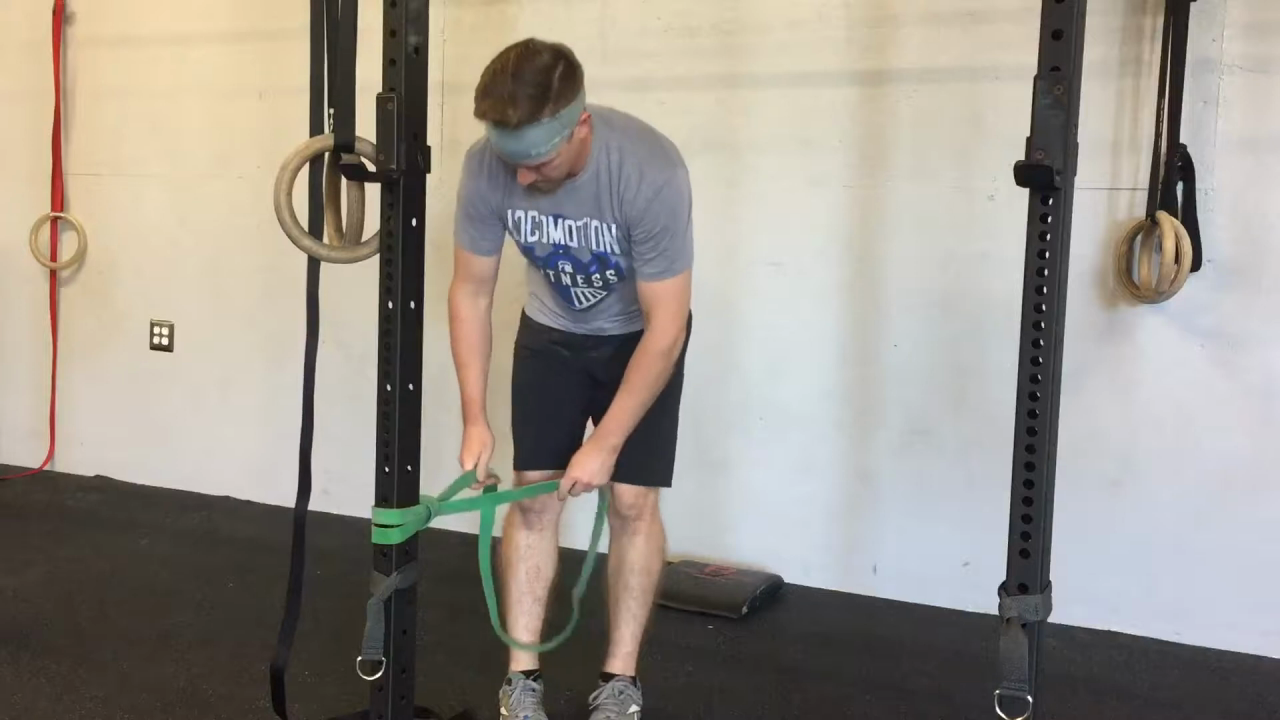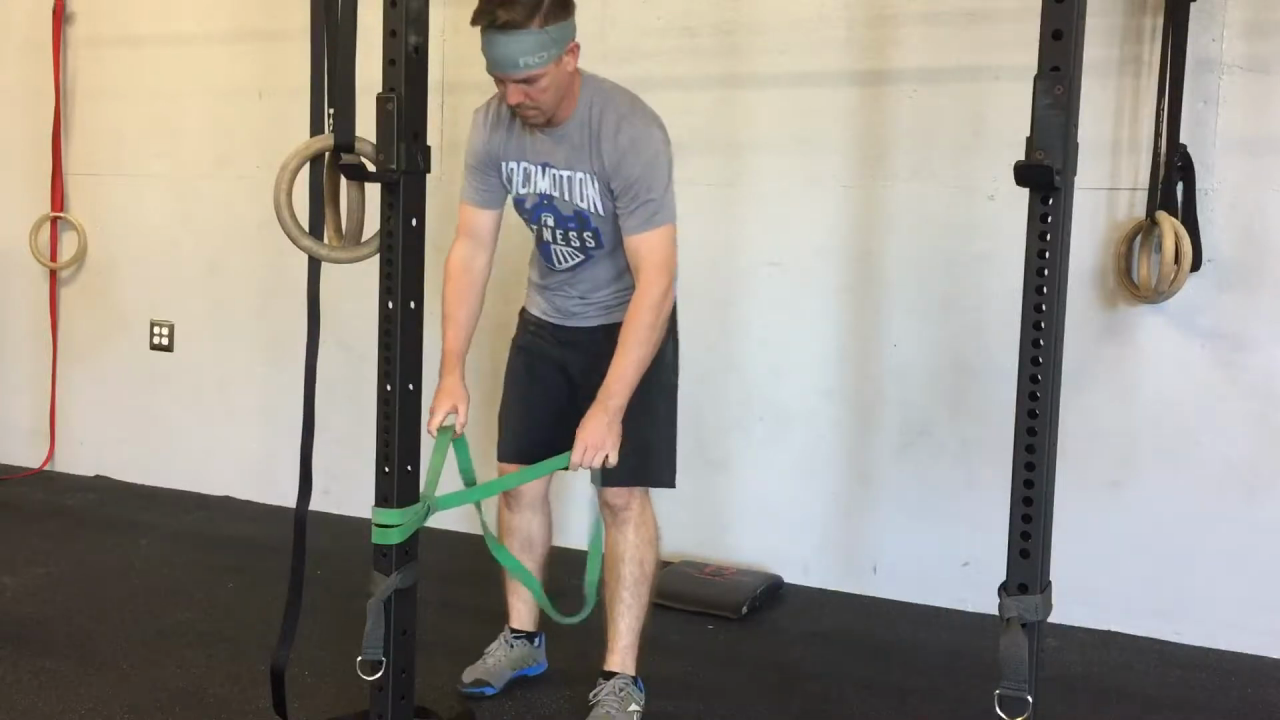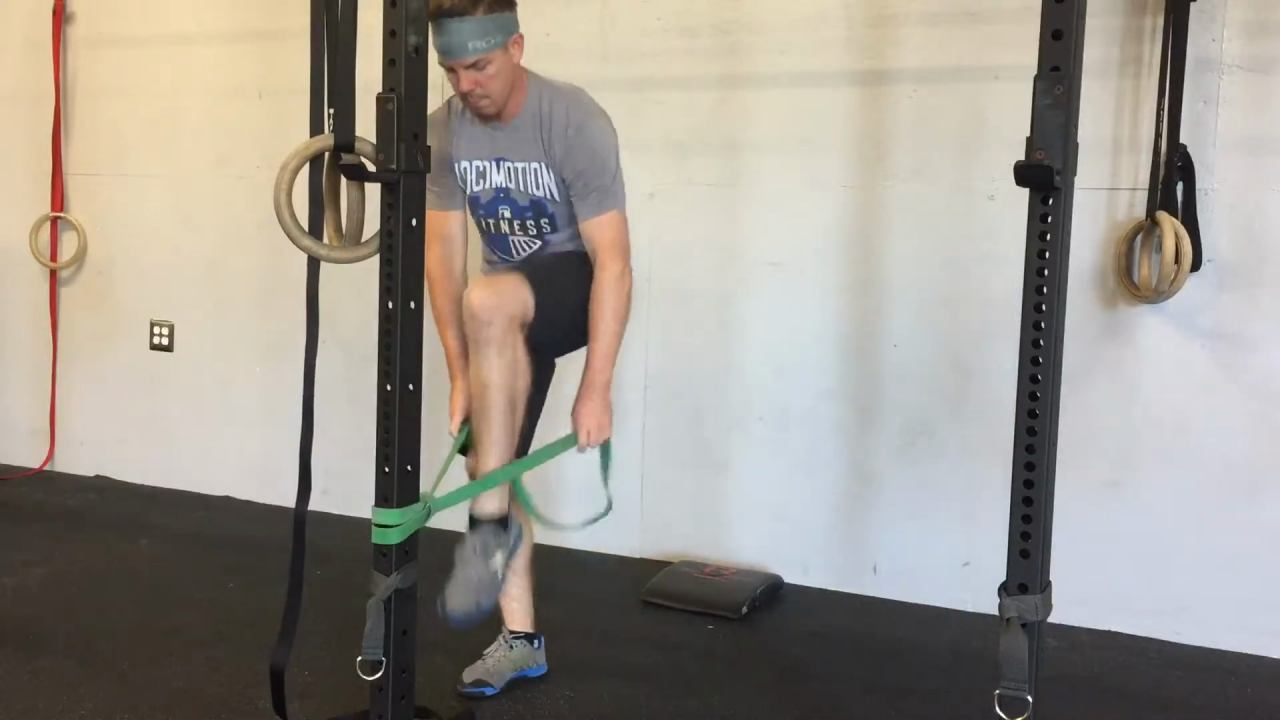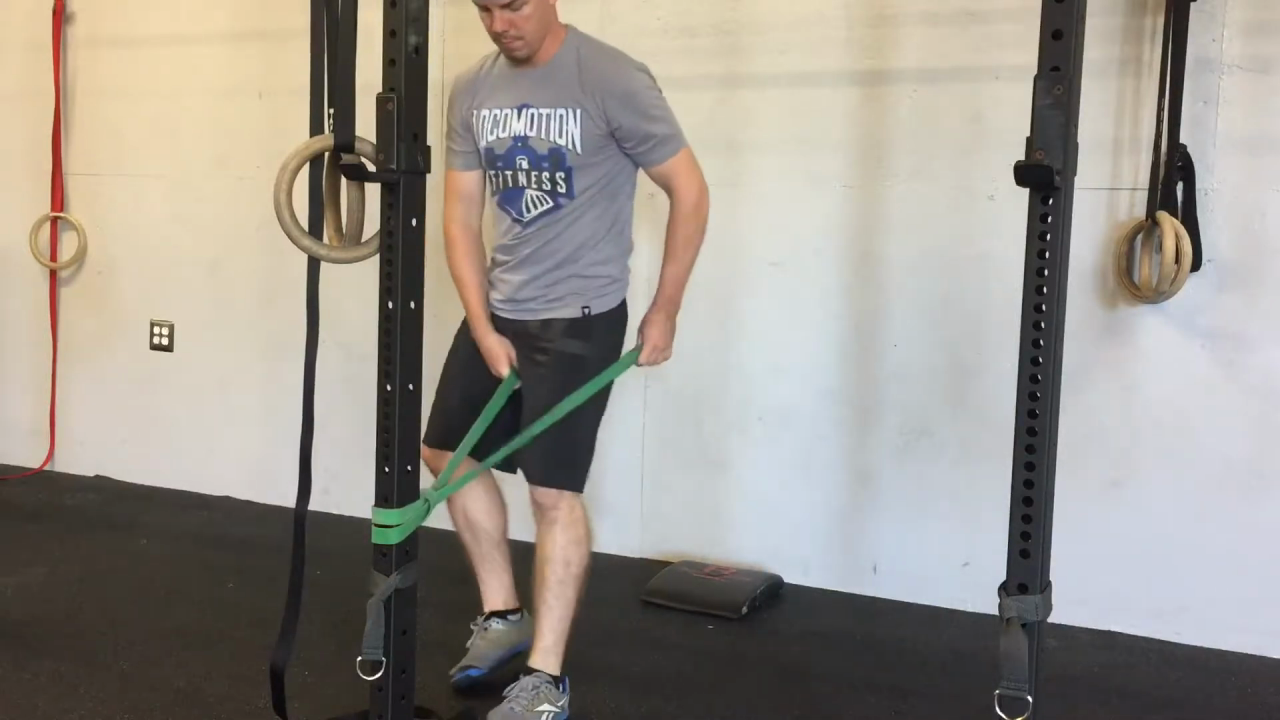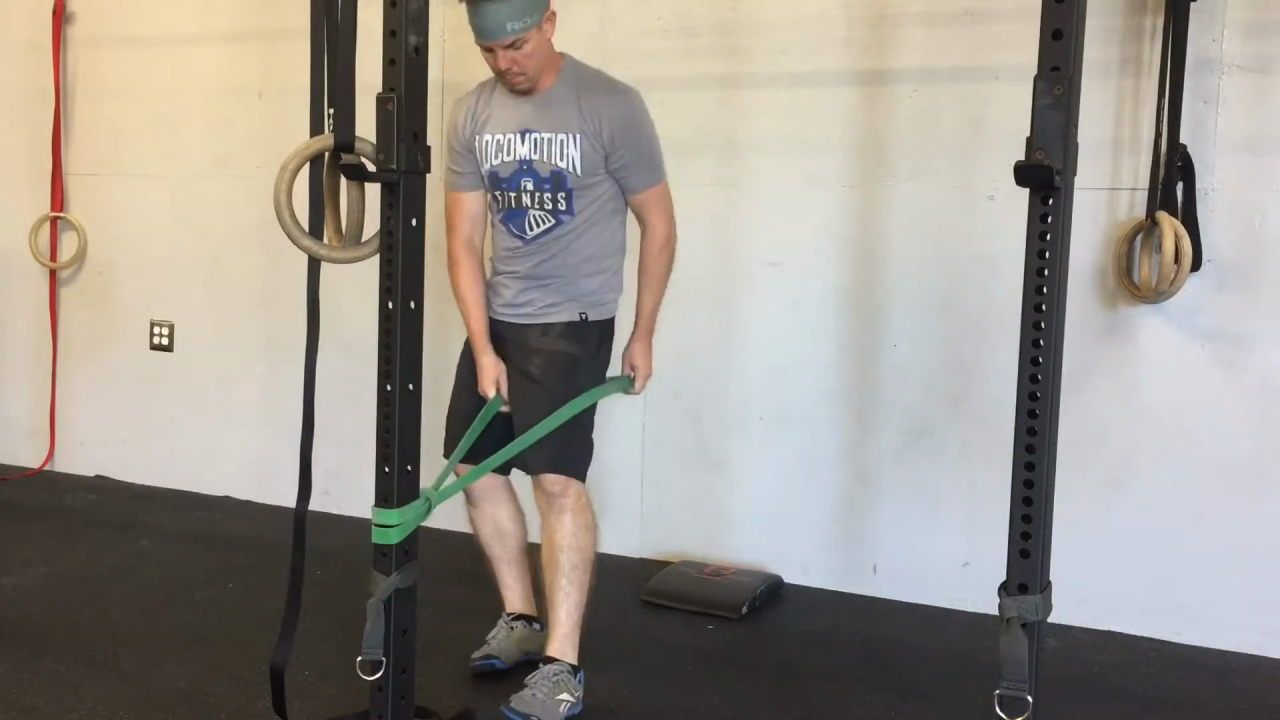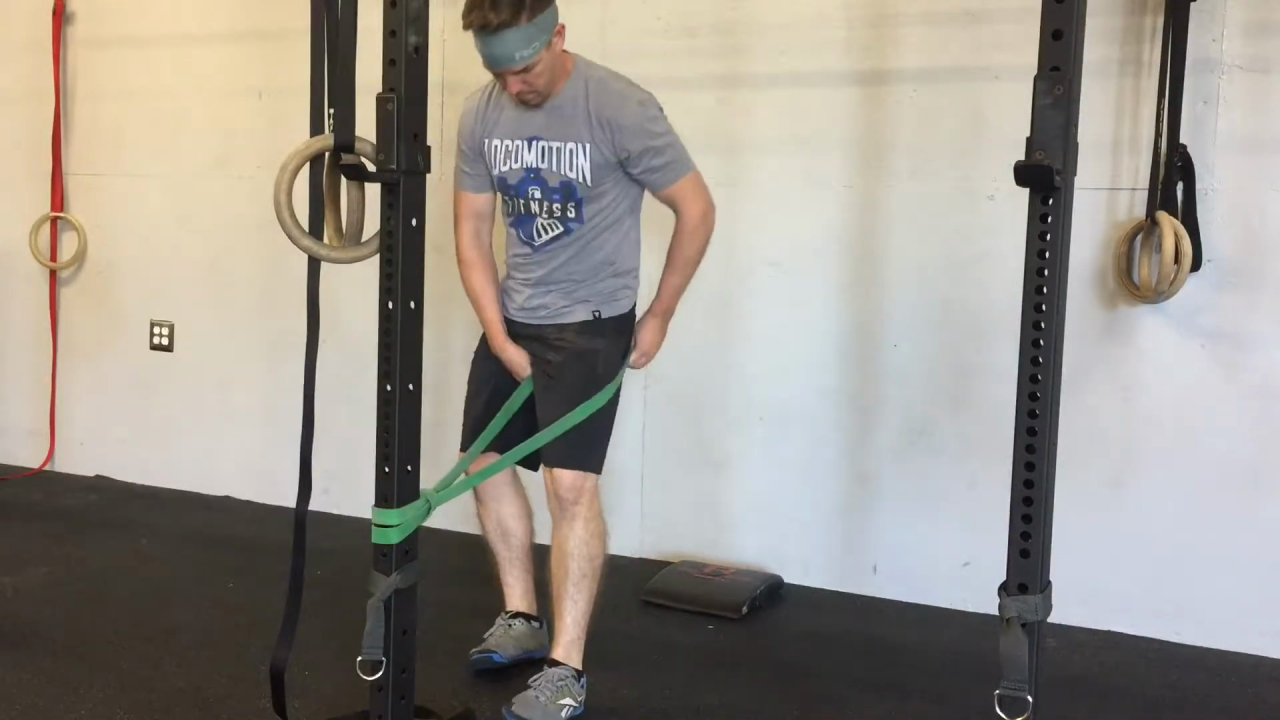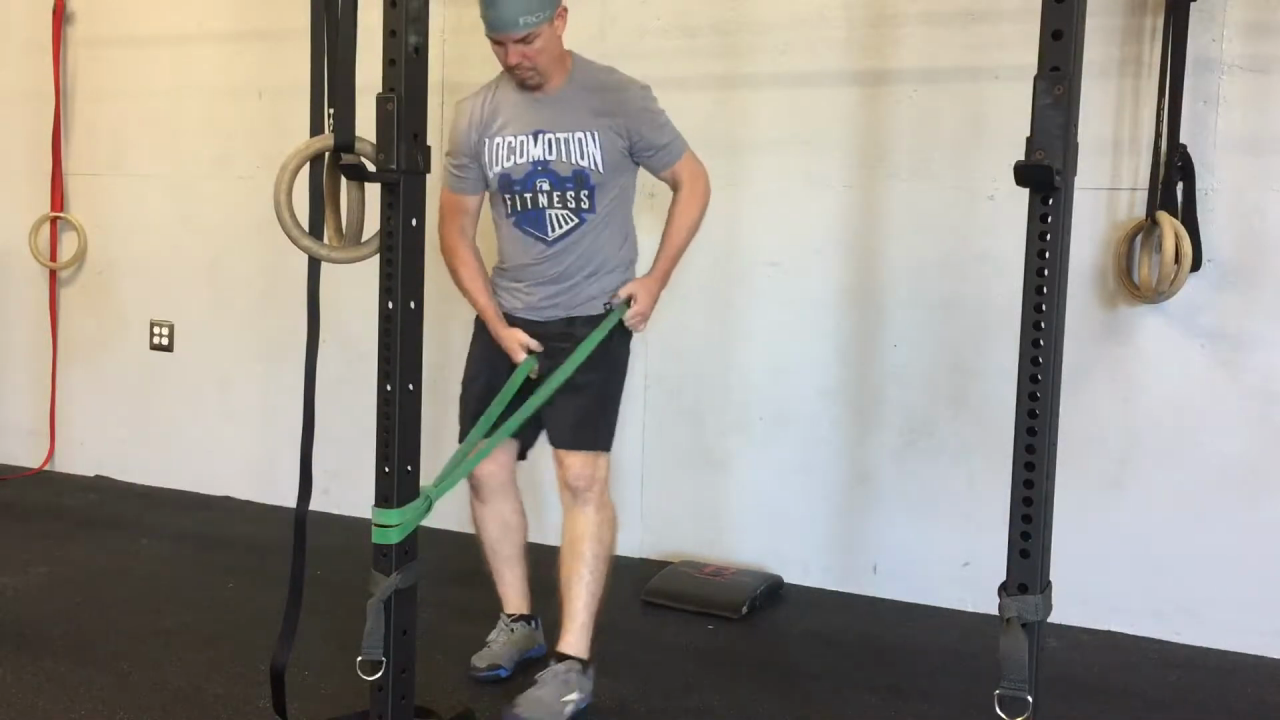
dt=0.7s
person 1, frame 1
left shoulder: (650, 170)
right shoulder: (486, 165)
left elbow: (666, 328)
right elbow: (471, 292)
left wrist: (606, 442)
right wrist: (474, 419)
left hip: (639, 335)
right hip: (551, 333)
left knee: (632, 500)
right knee: (533, 496)
person 1, frame 2
left shoulder: (629, 130)
right shoulder: (491, 128)
left elbow: (655, 280)
right elbow: (472, 249)
left wrist: (608, 407)
right wrist: (451, 370)
left hip: (624, 324)
right hip: (545, 320)
left knee: (623, 490)
right knee: (517, 475)
right ankle: (523, 636)
person 1, frame 3
left shoulder: (574, 121)
right shoulder: (444, 131)
left elbow: (611, 260)
right elbow: (443, 257)
left wrist: (596, 388)
right wrist: (460, 374)
left hip: (575, 278)
right hip: (510, 305)
left knee: (488, 302)
right knee: (489, 459)
left ankle: (492, 519)
right ankle: (521, 638)
person 1, frame 4
left shoulder: (613, 80)
right shoulder: (471, 91)
left elbow: (689, 192)
right elbow: (460, 215)
left wrist: (664, 311)
right wrist: (484, 328)
left hip: (578, 319)
right hip: (500, 310)
left knee: (554, 493)
right knee: (446, 453)
right ankle: (503, 614)
person 1, frame 5
left shoulder: (611, 107)
right shoulder: (472, 114)
left elbow: (658, 224)
right elbow: (463, 239)
left wrist: (643, 335)
right wrist: (481, 348)
left hip: (573, 323)
right hip: (498, 321)
left knee: (558, 480)
right knee: (477, 473)
right ankle: (521, 619)
person 1, frame 6
left shoulder: (622, 109)
right shoulder: (479, 114)
left elbow: (696, 209)
right elbow: (471, 236)
left wrist: (658, 316)
right wrist: (500, 340)
left hip: (591, 324)
right hip: (512, 321)
left knee: (569, 484)
right knee: (486, 465)
right ankle: (522, 619)
person 1, frame 7
left shoulder: (619, 99)
right shoulder: (476, 115)
left elbow: (692, 181)
right elbow: (455, 229)
left wrist: (655, 278)
right wrist: (495, 322)
left hip: (593, 317)
right hip: (509, 318)
left knee: (582, 476)
right knee: (487, 466)
right ankle: (519, 621)
